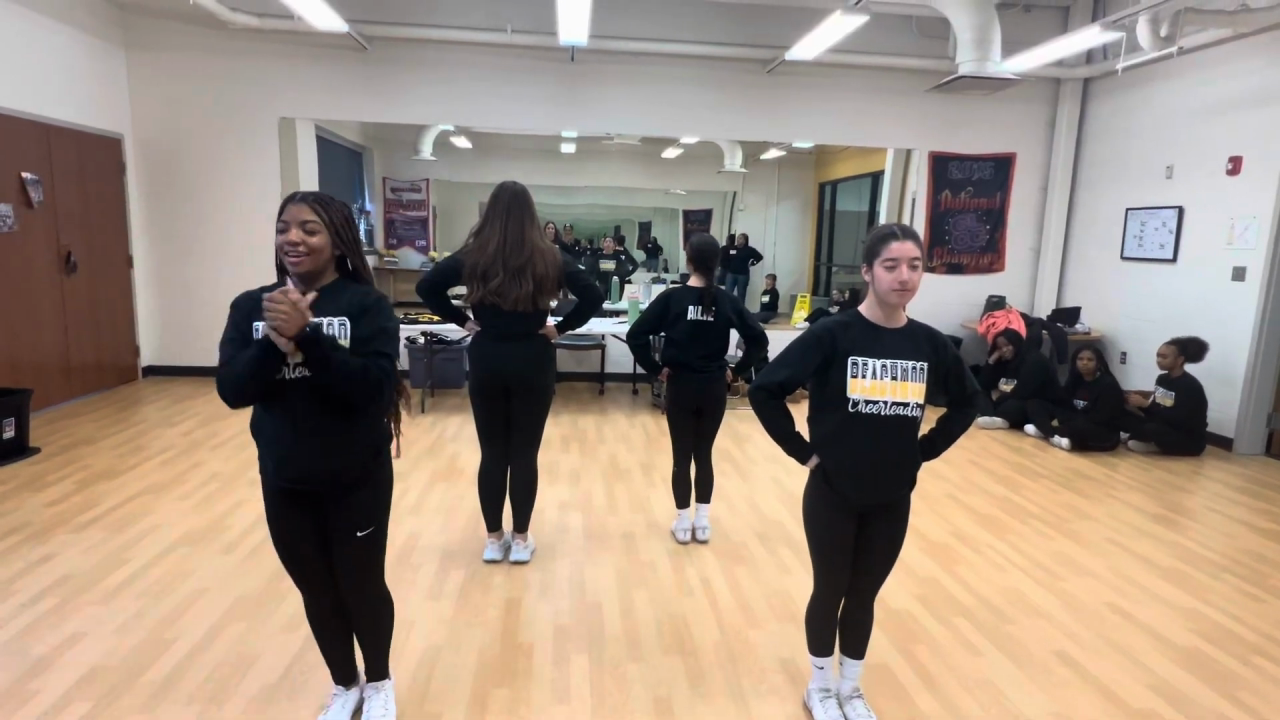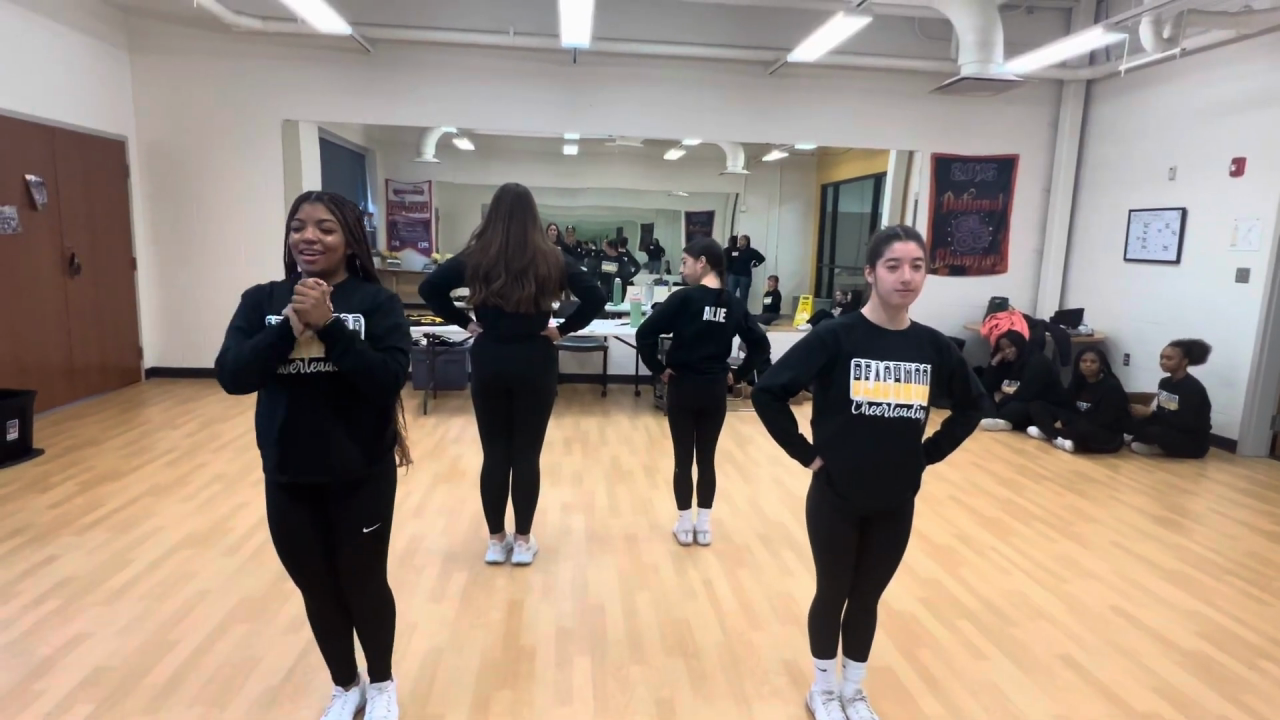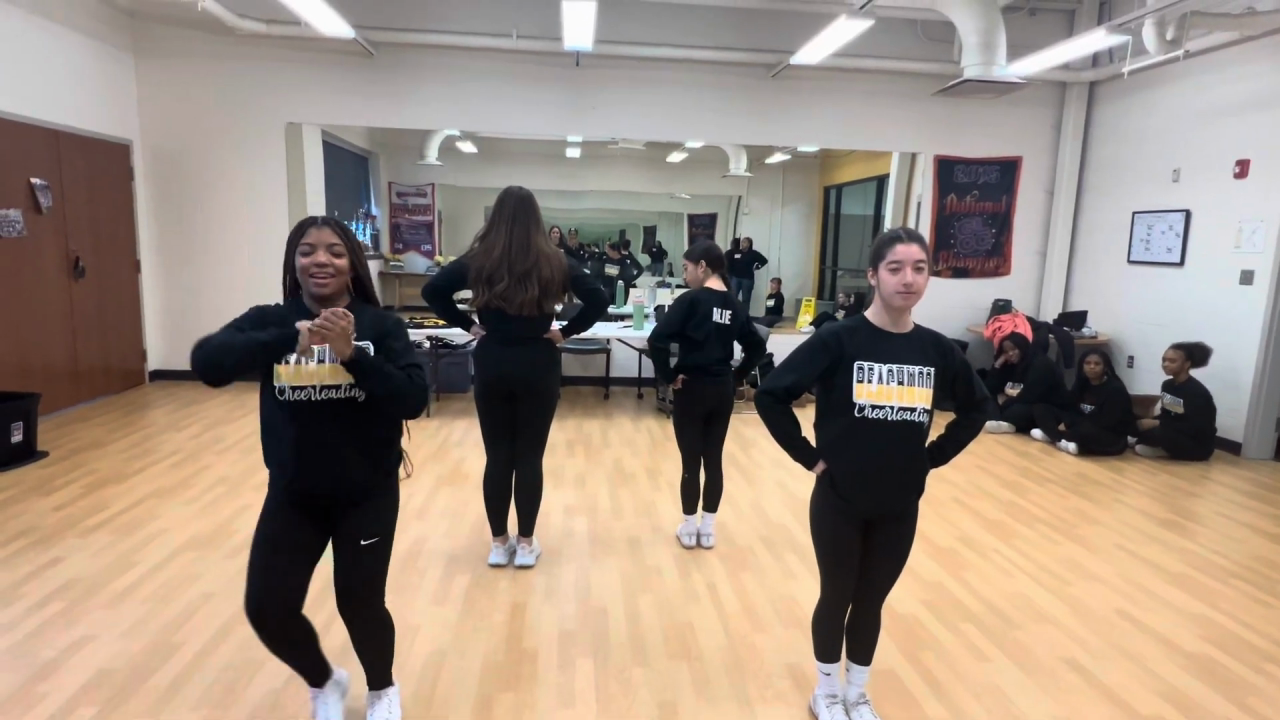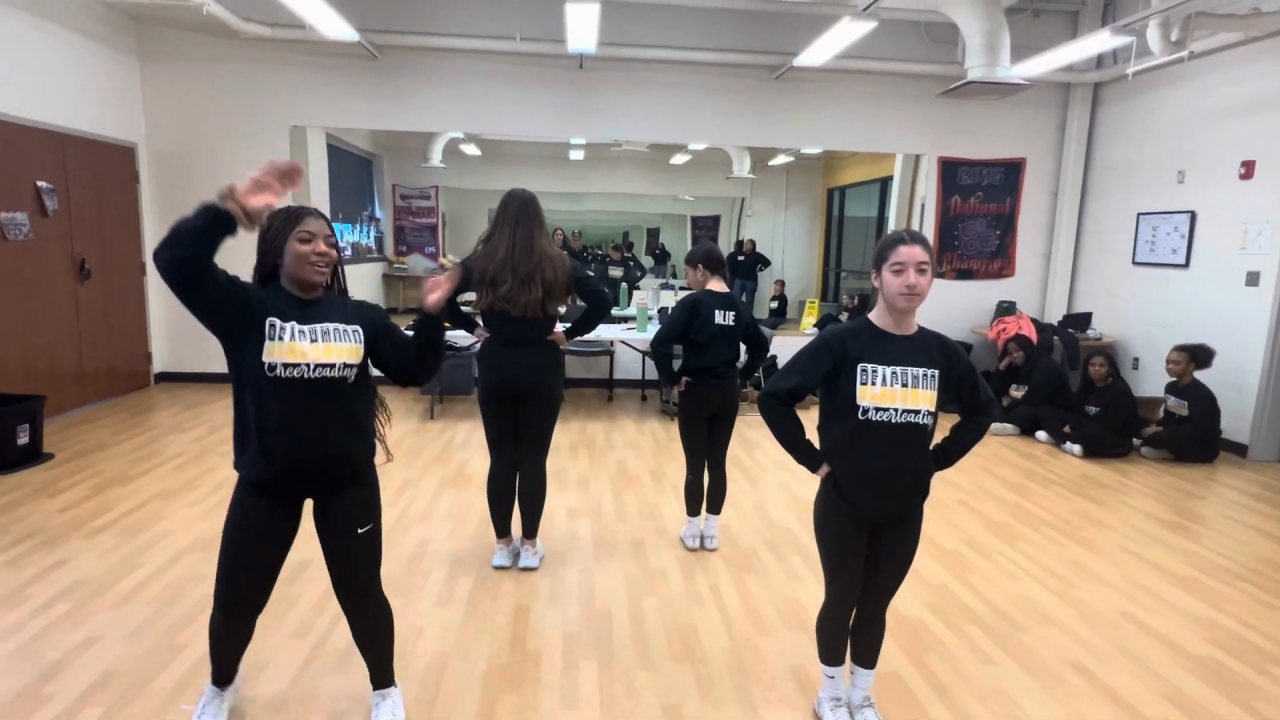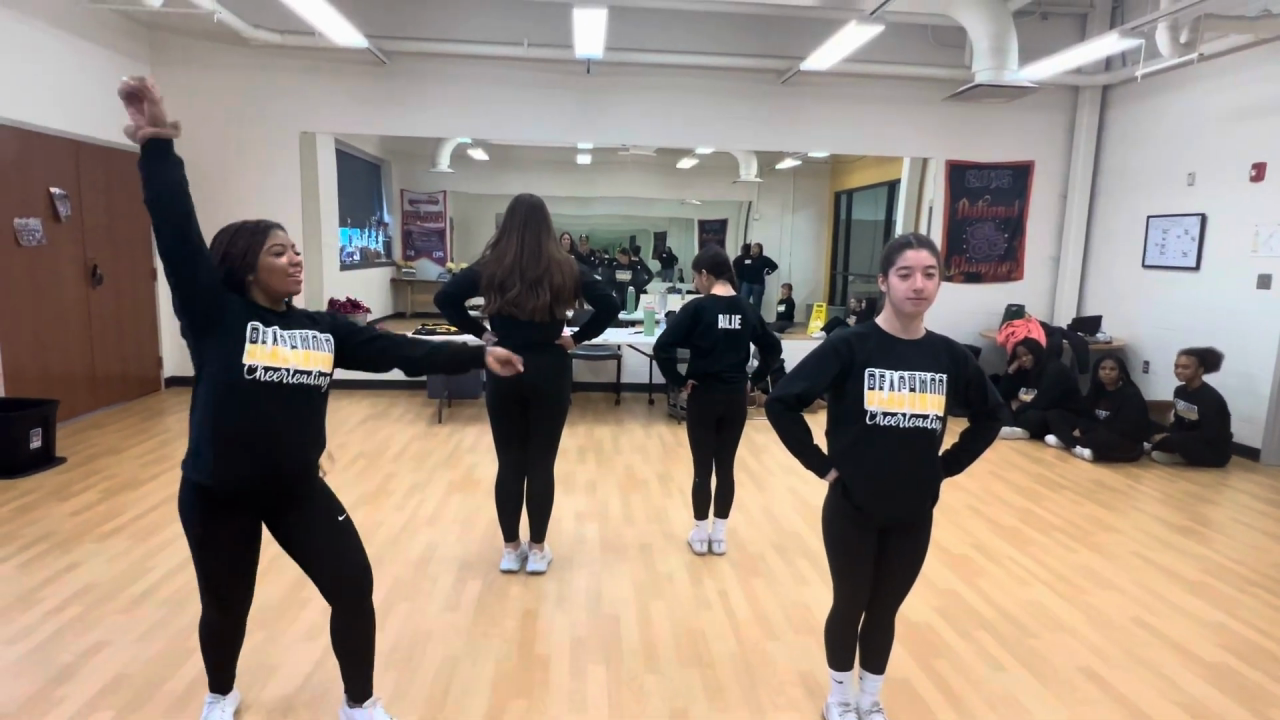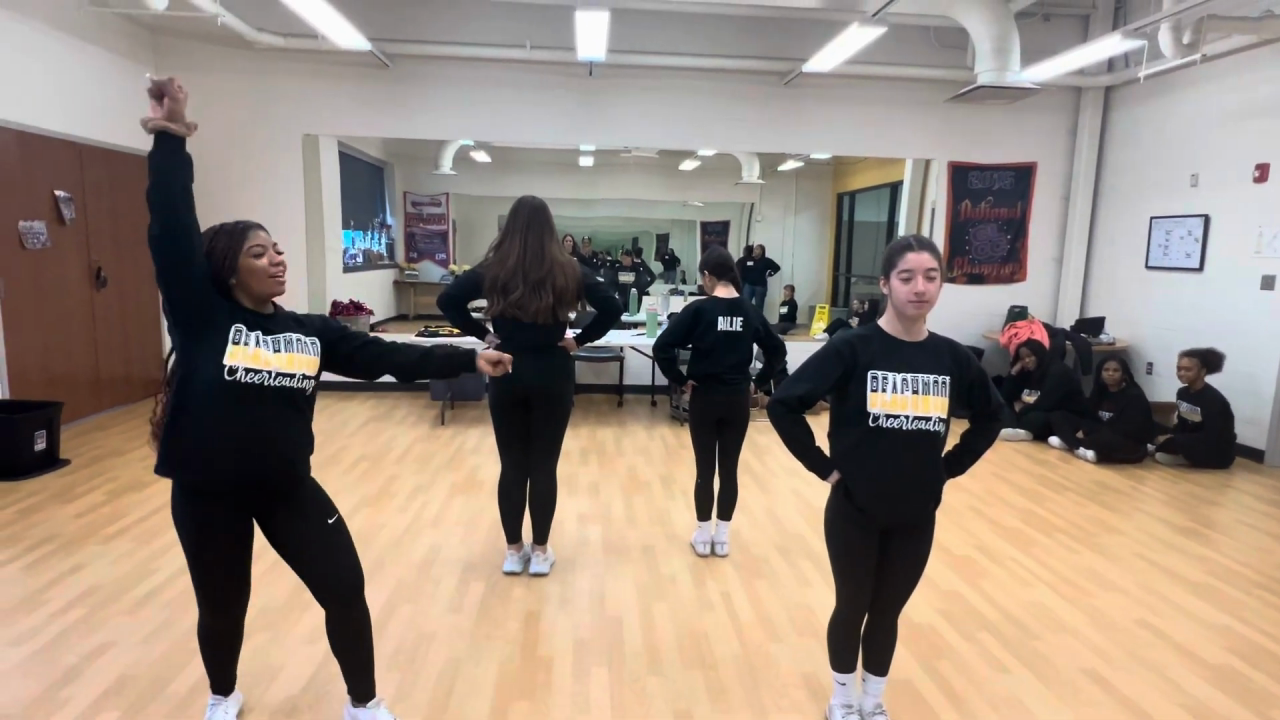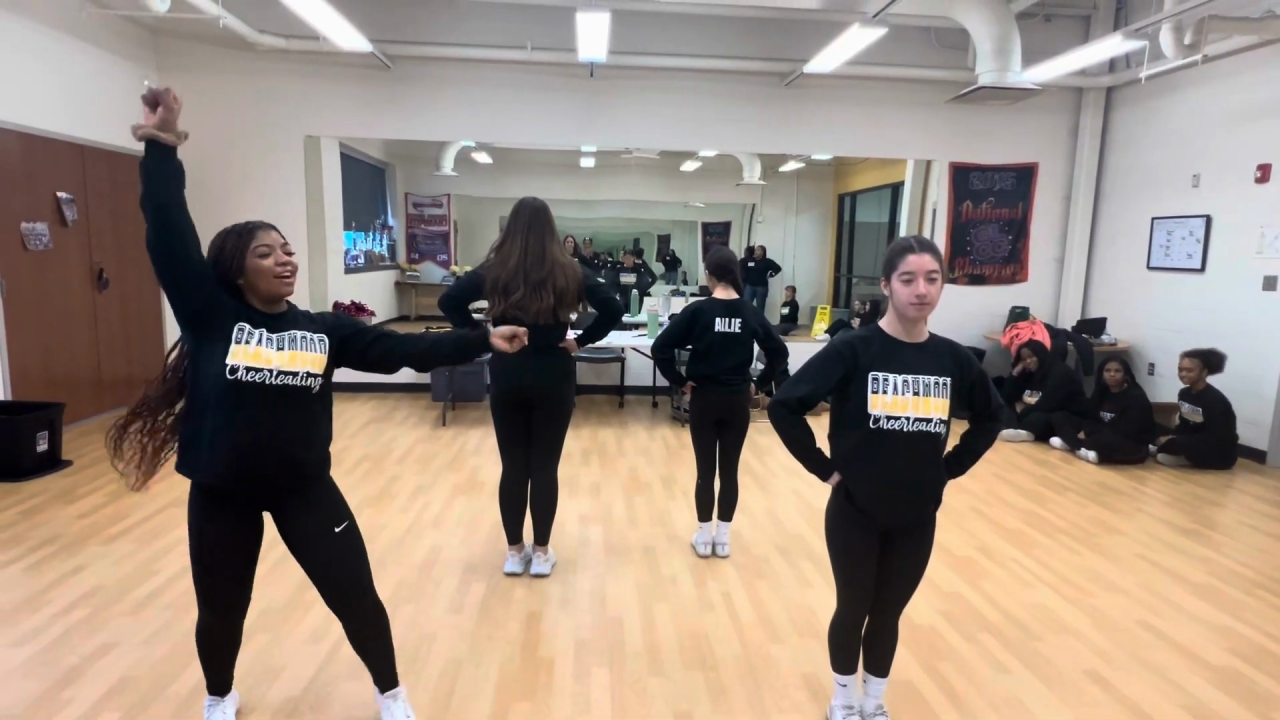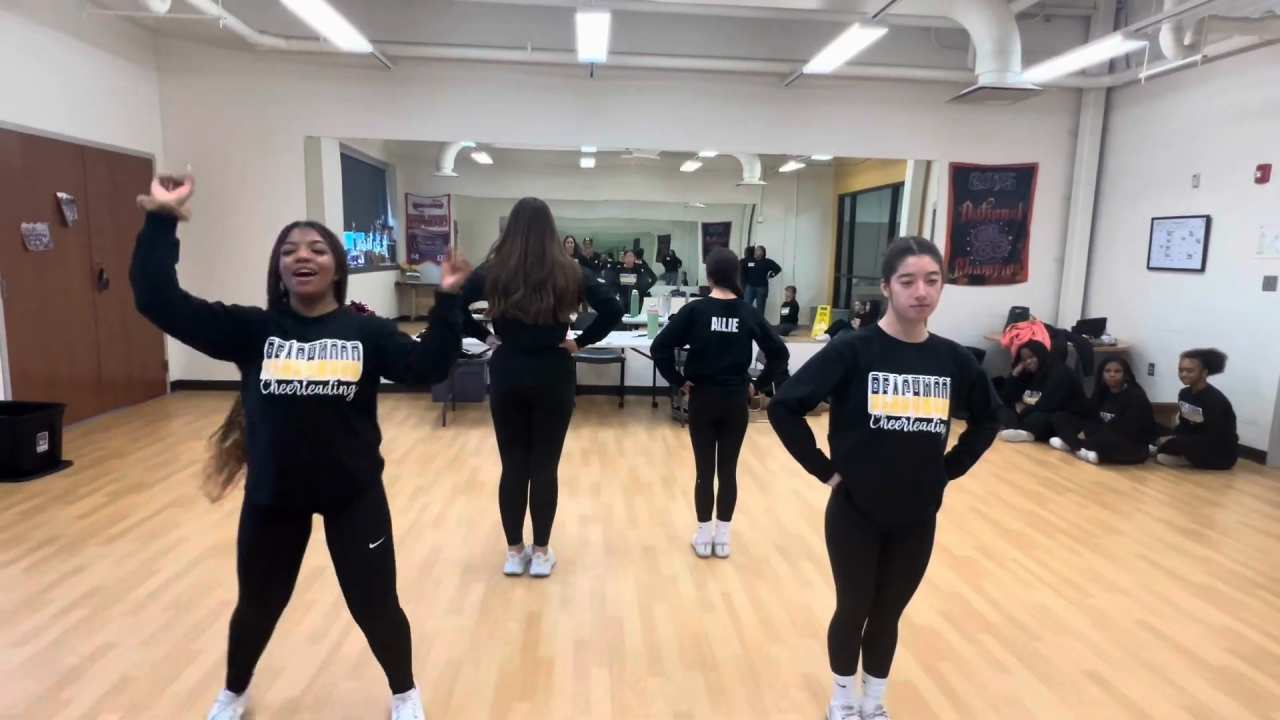
dt=0.2s
person 1, frame 1
left shoulder: (367, 304)
right shoulder: (251, 307)
left elbow: (372, 386)
right elbow: (233, 390)
left wrist: (308, 335)
right wrist: (275, 343)
left hip: (357, 477)
right hip: (284, 479)
left knee: (361, 585)
right knee: (316, 590)
person 1, frame 2
left shoulder: (377, 304)
right shoulder: (262, 302)
left elbow: (387, 381)
right elbow: (231, 374)
left wrist: (329, 325)
right wrist: (291, 329)
left hip: (362, 474)
right hip: (288, 477)
left knee: (364, 584)
right knee: (317, 589)
person 1, frame 3
left shoulder: (379, 328)
right shoulder: (268, 325)
left elbow: (412, 400)
right elbow: (207, 362)
left wrist: (351, 353)
right wrist: (290, 339)
left hip: (368, 494)
right hip: (293, 495)
left knee: (360, 604)
right knee: (266, 608)
person 1, frame 4
left shoulder: (361, 317)
right shoulder: (247, 306)
left elbow: (413, 371)
right elbow: (176, 262)
left wrist: (432, 318)
right wrist: (232, 209)
left hip: (347, 479)
right hip: (266, 482)
left knee: (360, 592)
right knee: (236, 598)
person 1, frame 5
left shoulder: (325, 330)
right shoulder: (216, 318)
left elbow: (400, 352)
right elbow: (177, 235)
left wrist: (476, 356)
right wrist: (156, 146)
left hip: (298, 491)
right hip: (216, 495)
left knee: (353, 587)
right knee: (225, 607)
person 1, frame 6
left shoulder: (313, 331)
right shoulder: (203, 318)
left elbow: (390, 358)
right elbow: (172, 233)
left wrist: (470, 358)
right wrist: (170, 142)
left hip: (289, 489)
right hip: (208, 492)
left knee: (345, 593)
right knee: (221, 607)
person 1, frame 7
left shoulder: (329, 328)
right shoulder: (213, 316)
left elbow: (408, 351)
right elbow: (168, 239)
left wrist: (480, 340)
right wrist: (161, 150)
left hip: (305, 488)
right hip: (222, 493)
left knee: (355, 597)
right knee: (221, 608)
person 1, frame 8
left shoulder: (372, 333)
right shoulder: (254, 329)
left elbow: (426, 370)
right elbow: (162, 306)
left wrist: (447, 301)
right wrist: (160, 221)
left hip: (354, 493)
right hip: (273, 496)
left knee: (374, 607)
right knee: (258, 608)
person 2, frame 1
left shoulder: (930, 343)
right shoulder: (832, 334)
left elbow: (967, 402)
right elbow: (764, 390)
left wrist: (924, 450)
right wrist: (803, 450)
left hip: (893, 499)
right hip: (832, 494)
left knee: (864, 594)
right knee: (830, 591)
person 2, frame 2
left shoulder: (934, 345)
right shoulder: (835, 337)
left elbow: (971, 405)
right elbow: (767, 392)
left wrist: (929, 453)
right wrist: (807, 452)
left hip: (896, 502)
right hip: (835, 497)
left knee: (867, 597)
right knee: (832, 593)
person 2, frame 3
left shoulder: (938, 349)
right shoulder: (838, 339)
left elbow: (976, 408)
right elbow: (770, 395)
left wrist: (933, 457)
right wrist: (810, 455)
left hip: (900, 505)
right hip: (839, 501)
left knee: (871, 601)
right knee: (836, 597)
person 2, frame 4
left shoulder: (941, 351)
right shoulder: (842, 341)
left elbow: (980, 410)
right elbow: (774, 397)
left wrist: (938, 459)
right wrist: (814, 458)
left hip: (905, 508)
right hip: (843, 504)
left knee: (876, 604)
right knee: (841, 600)
person 2, frame 5
left shoulder: (950, 355)
right shoulder: (849, 346)
left elbow: (990, 416)
right elbow: (781, 403)
left wrist: (947, 466)
right wrist: (823, 464)
left hip: (914, 513)
right hip: (852, 509)
left knee: (885, 610)
right knee: (850, 606)
person 2, frame 6
left shoulder: (953, 356)
right shoulder: (851, 348)
left elbow: (990, 417)
right elbow: (783, 404)
left wrist: (949, 468)
right wrist: (824, 466)
left hip: (916, 516)
right hip: (854, 510)
left knee: (887, 611)
right knee: (852, 607)
person 2, frame 7
left shoulder: (954, 358)
right shoulder: (852, 349)
left elbow: (989, 418)
right elbow: (783, 406)
left wrist: (949, 469)
right wrist: (824, 467)
left hip: (917, 517)
right hip: (855, 512)
left knee: (888, 613)
right knee: (853, 609)
person 2, frame 8
left shoulder: (953, 358)
right shoulder: (852, 350)
left elbow: (988, 418)
right elbow: (783, 407)
left wrist: (949, 469)
right wrist: (825, 468)
left hip: (918, 518)
right hip: (856, 513)
left knee: (888, 614)
right knee: (853, 610)
person 3, frame 1
left shoulder: (472, 256)
right shoulder: (548, 259)
left elbow: (427, 287)
right elbow: (593, 296)
left wrist: (463, 320)
right wrist: (561, 327)
left hip: (486, 361)
right hip: (532, 363)
left knee: (492, 452)
right knee: (524, 453)
left ankle: (494, 538)
right ankle: (520, 539)
person 3, frame 2
left shoulder: (475, 258)
right shoulder: (550, 260)
left elbow: (429, 288)
right elbow: (595, 298)
left wrist: (464, 322)
right wrist: (563, 328)
left hip: (488, 362)
right hip: (534, 364)
left knee: (494, 455)
right knee: (526, 455)
left ankle: (496, 540)
right ankle: (522, 541)
person 3, frame 3
left shoulder: (478, 261)
right shoulder: (553, 263)
left elbow: (432, 291)
right elbow: (598, 300)
left wrist: (468, 325)
right wrist: (566, 331)
left hip: (491, 365)
right hip: (537, 367)
left knee: (497, 457)
right knee: (529, 458)
left ankle: (499, 543)
right ankle: (525, 543)
person 3, frame 4
left shoulder: (482, 262)
right shoulder: (557, 265)
left elbow: (438, 293)
right elbow: (602, 302)
left wrist: (472, 326)
right wrist: (570, 333)
left hip: (496, 367)
right hip: (541, 368)
left knee: (501, 459)
right knee: (533, 460)
left ankle: (502, 545)
right ankle: (529, 546)
person 3, frame 5
left shoulder: (490, 268)
right shoulder: (564, 269)
left elbow: (445, 299)
right elbow: (609, 306)
left wrist: (480, 331)
right wrist: (578, 337)
left hip: (503, 372)
right hip: (549, 372)
left knee: (509, 463)
right knee: (541, 464)
left ankle: (511, 548)
right ankle: (538, 549)
person 3, frame 6
left shoulder: (492, 270)
right shoulder: (567, 271)
left elbow: (447, 301)
right elbow: (612, 308)
left wrist: (482, 334)
right wrist: (579, 339)
left hip: (506, 374)
right hip: (552, 375)
left knee: (512, 465)
right knee: (544, 466)
left ankle: (513, 550)
right ankle: (540, 551)
person 3, frame 7
left shoulder: (494, 271)
right shoulder: (568, 272)
left elbow: (449, 301)
right elbow: (613, 309)
right wrist: (581, 340)
left hip: (507, 375)
right hip: (552, 376)
left knee: (512, 465)
right knee: (545, 466)
left ankle: (514, 551)
right ankle: (541, 552)
person 3, frame 8
left shoulder: (495, 271)
right shoulder: (568, 272)
right elbow: (613, 310)
left wrist: (486, 335)
right wrist: (581, 340)
left hip: (507, 375)
right hip: (553, 376)
left knee: (513, 466)
right knee: (545, 466)
left ankle: (514, 551)
right ankle: (541, 552)
person 4, frame 1
left shoulder: (672, 298)
right shoulder: (727, 301)
left elbow: (636, 335)
right elbow: (759, 340)
left wrist: (655, 368)
right wrist: (736, 371)
left hip: (680, 385)
right hip: (714, 387)
left knee: (682, 456)
right knee: (704, 454)
left ankle: (683, 523)
right ankle: (703, 521)
person 4, frame 2
left shoulder: (685, 298)
right shoulder: (733, 304)
left elbow: (645, 333)
right elbow: (760, 345)
left wrist: (658, 368)
right wrist: (737, 374)
left hip: (683, 386)
right hip: (716, 389)
left knee: (683, 458)
right knee: (707, 457)
left ankle: (685, 525)
right ankle: (703, 525)
person 4, frame 3
left shoulder: (692, 300)
right shoulder: (734, 305)
left elbow: (658, 339)
right elbow: (757, 347)
left wrist: (667, 375)
right wrist: (736, 376)
left hip: (691, 389)
right hip: (723, 391)
left knee: (691, 462)
right knee: (713, 461)
left ankle: (689, 528)
right ankle: (707, 528)
person 4, frame 4
left shoulder: (693, 303)
right shoulder: (738, 306)
left elbow: (660, 343)
right elbow: (760, 346)
left wrist: (672, 378)
right wrist: (741, 375)
left hip: (696, 392)
right hip: (728, 393)
left knee: (695, 464)
right knee: (718, 462)
left ankle: (693, 530)
right ankle: (711, 530)
person 4, frame 5
left shoulder: (697, 308)
right shoulder: (746, 309)
left elbow: (663, 347)
right elbow: (772, 348)
left wrist: (679, 381)
right wrist: (754, 379)
left hip: (703, 396)
right hip: (736, 397)
left knee: (702, 468)
right knee: (726, 467)
left ankle: (700, 534)
right ankle: (719, 534)
person 4, frame 6
left shoulder: (698, 310)
right shoulder: (750, 311)
left elbow: (662, 347)
right elbow: (777, 350)
left wrist: (681, 380)
right wrist: (758, 381)
left hip: (704, 398)
right hip: (738, 399)
left knee: (705, 469)
right knee: (729, 469)
left ankle: (703, 535)
right ankle: (722, 536)
person 4, frame 7
left shoulder: (697, 311)
right shoulder: (750, 313)
left elbow: (661, 348)
right elbow: (779, 352)
left wrist: (680, 381)
right wrist: (759, 383)
left hip: (704, 399)
right hip: (738, 400)
left knee: (706, 470)
right knee: (730, 470)
left ankle: (704, 537)
right ankle: (723, 538)
person 4, frame 8
left shoulder: (695, 311)
right shoulder: (749, 313)
left elbow: (660, 347)
right elbow: (779, 353)
left wrist: (678, 381)
right wrist: (759, 384)
left hip: (702, 399)
right hip: (736, 400)
left knee: (705, 470)
right knee: (728, 470)
left ankle: (704, 537)
right ankle: (722, 537)
